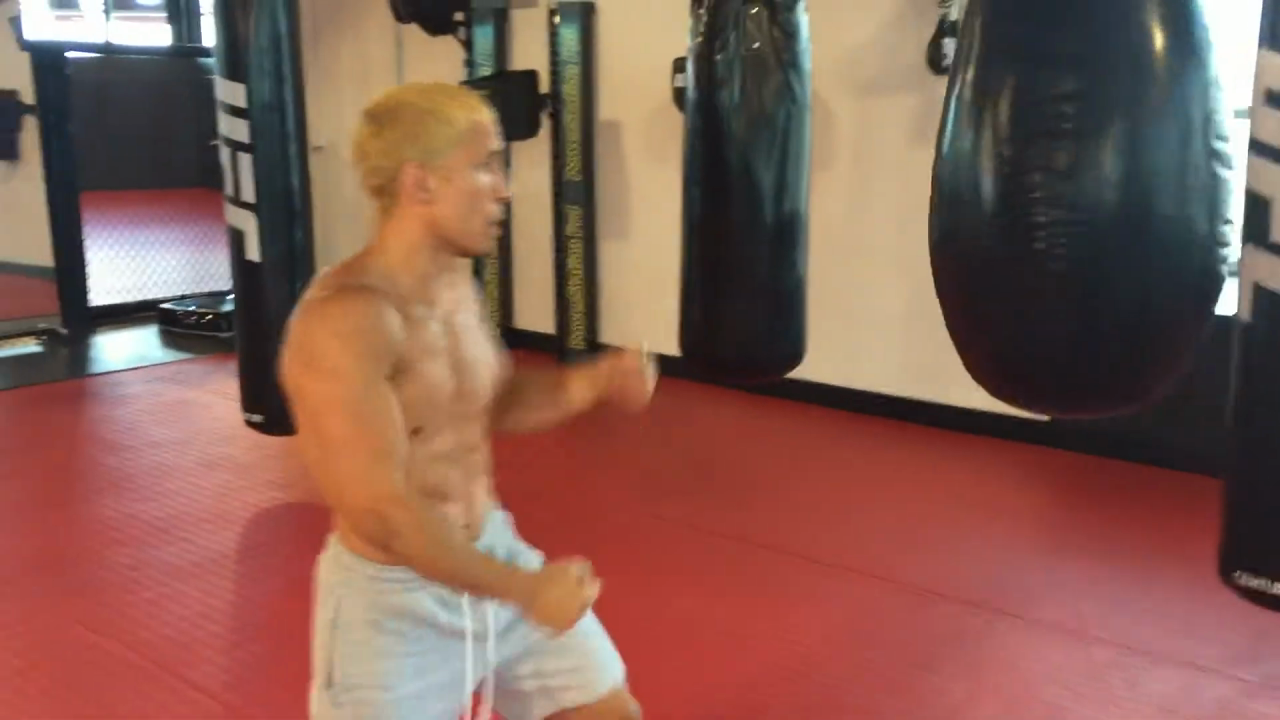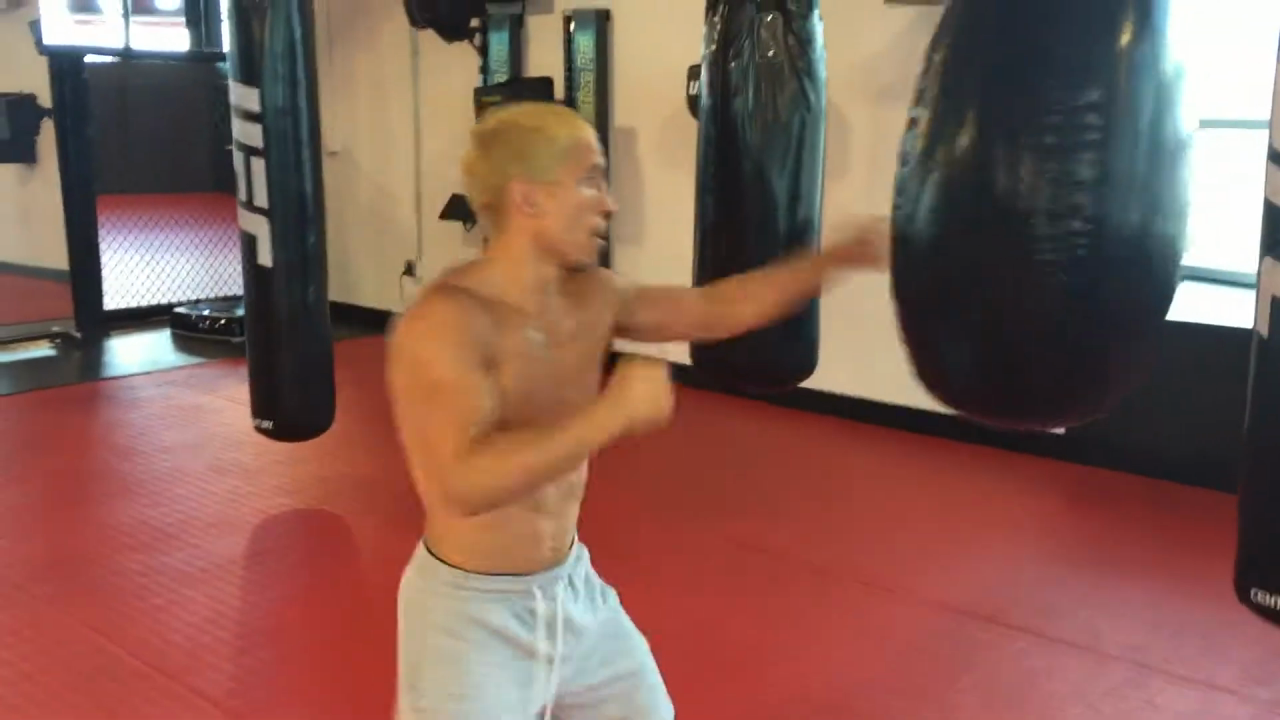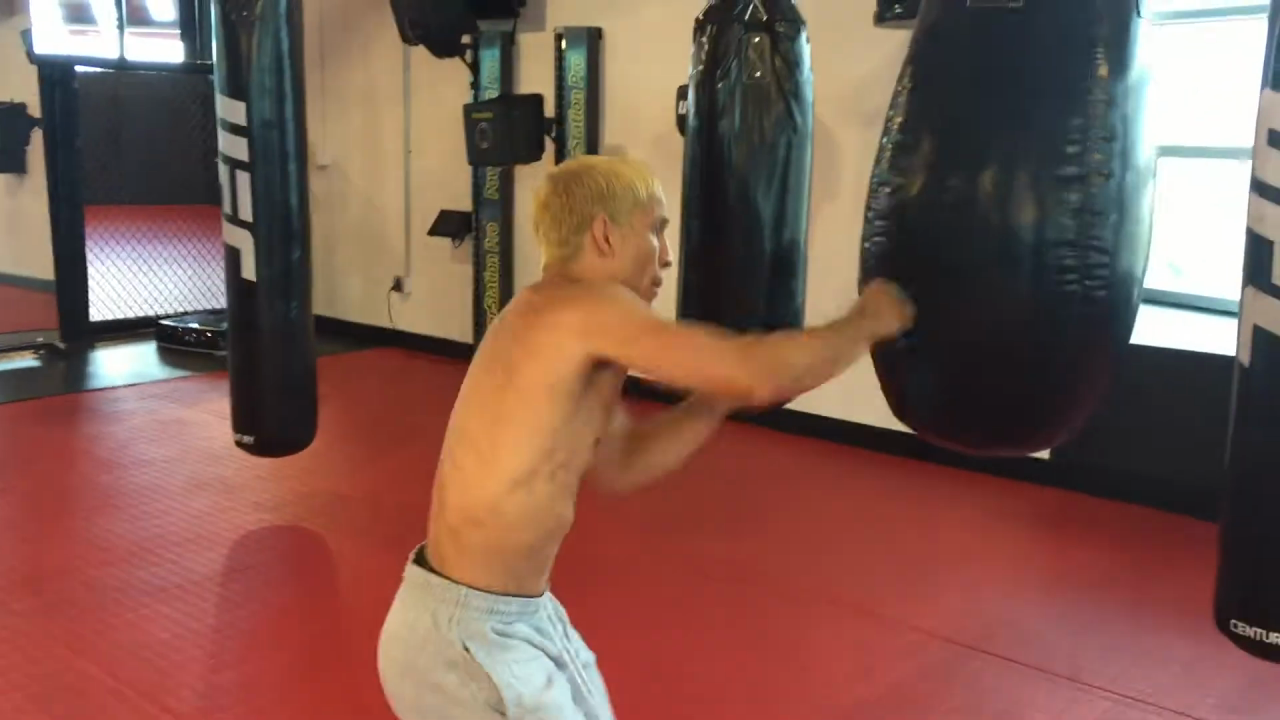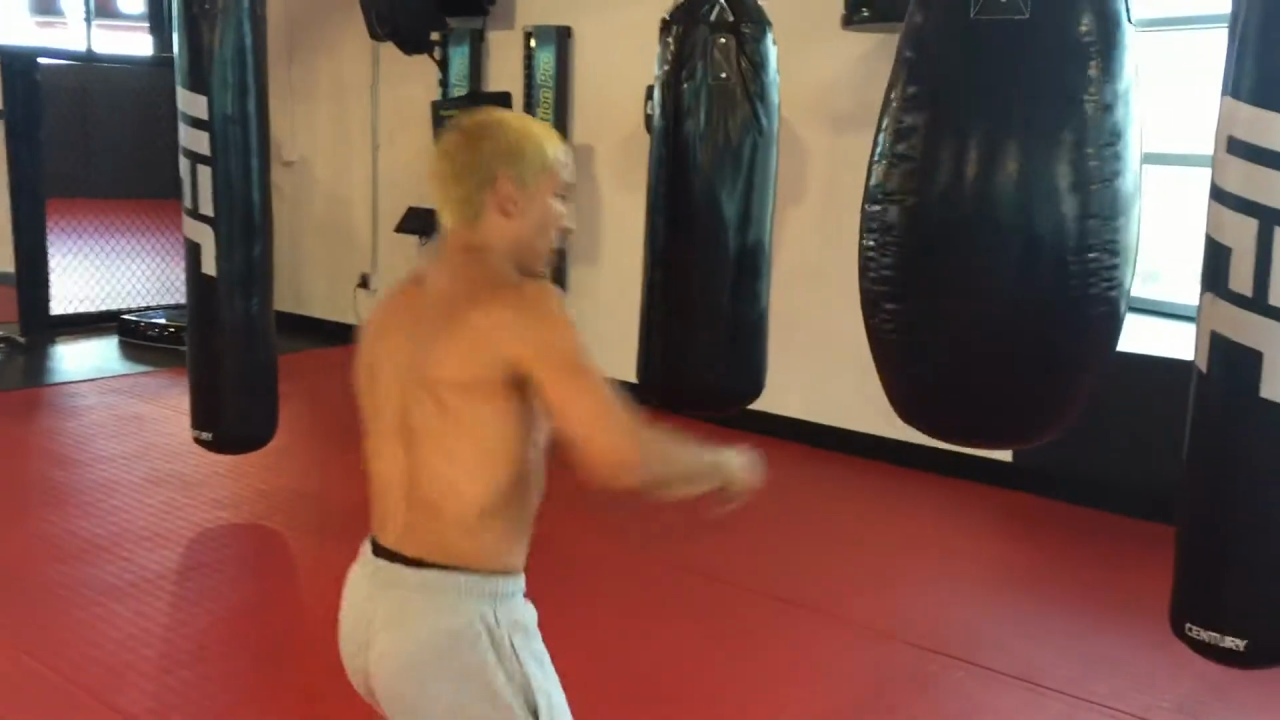
dt=0.2s
person 1, frame 1
left shoulder: (454, 287)
right shoulder: (342, 323)
right elbow: (378, 510)
left wrist: (590, 383)
right wrist: (522, 587)
left hip: (492, 561)
right hip: (392, 600)
person 1, frame 2
left shoulder: (579, 293)
right shoulder: (443, 320)
left elbow: (711, 314)
right elbow: (464, 485)
left wrist: (832, 258)
right wrist: (612, 414)
left hip: (567, 589)
right hip: (468, 611)
person 1, frame 3
left shoulder: (539, 331)
right shoulder: (587, 308)
left elbow: (621, 471)
right elbow: (755, 375)
left wrist: (714, 397)
right wrist: (864, 322)
left hip: (496, 618)
right hip: (463, 638)
person 1, frame 4
left shoulder: (391, 316)
right shoulder: (518, 307)
right elbow: (627, 461)
left wrist: (545, 423)
right wrist: (727, 464)
left hip: (382, 602)
right hip: (461, 623)
